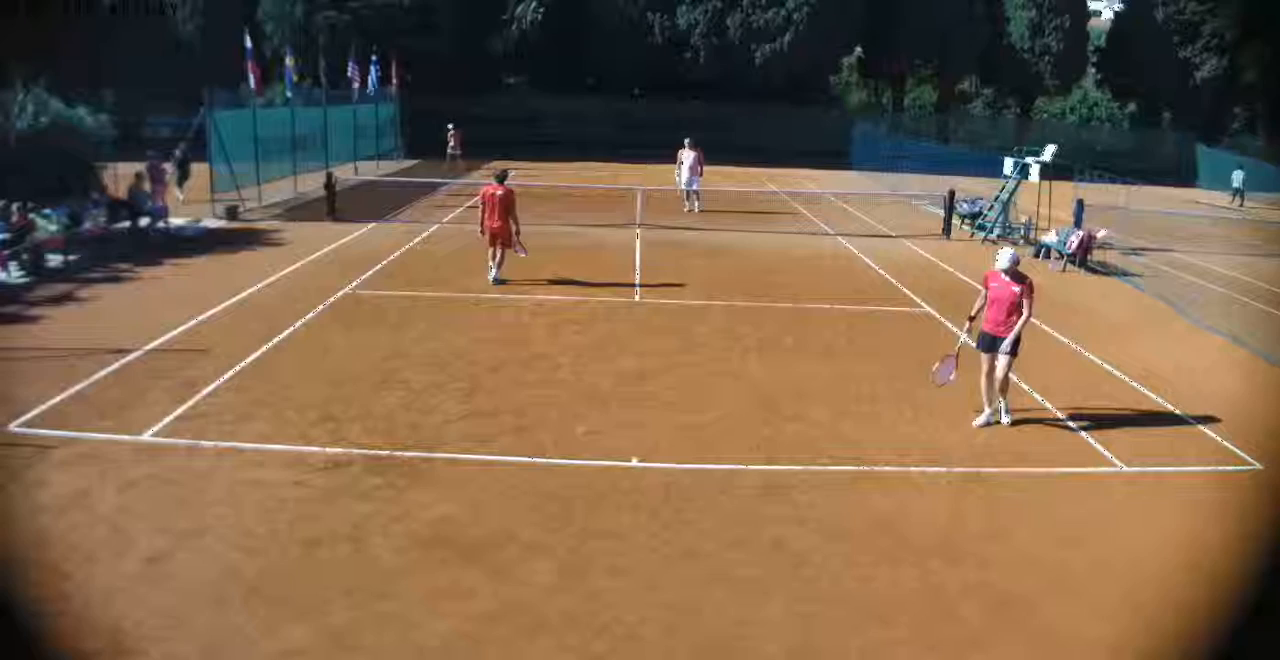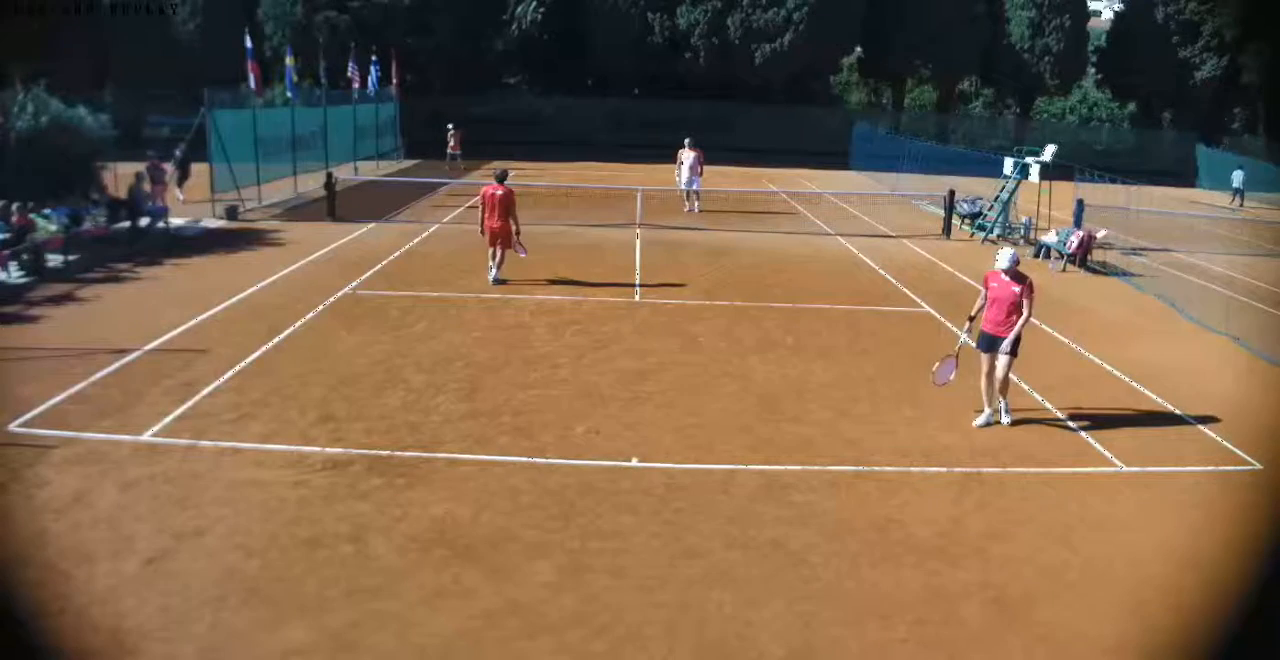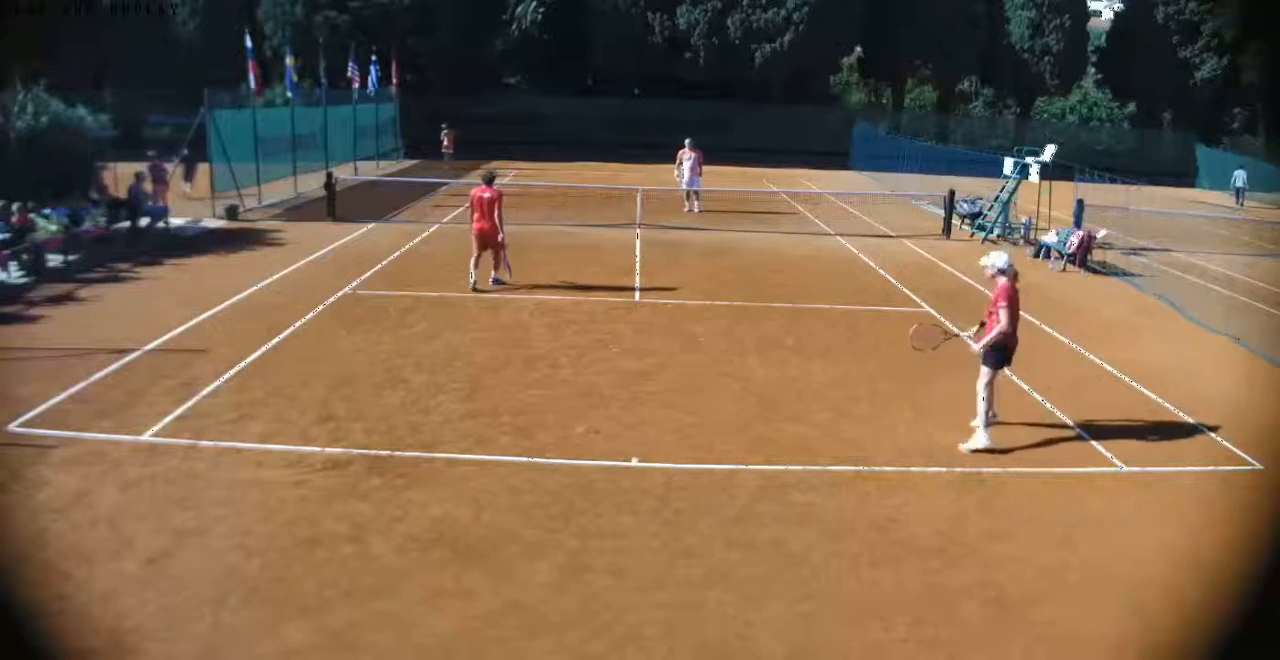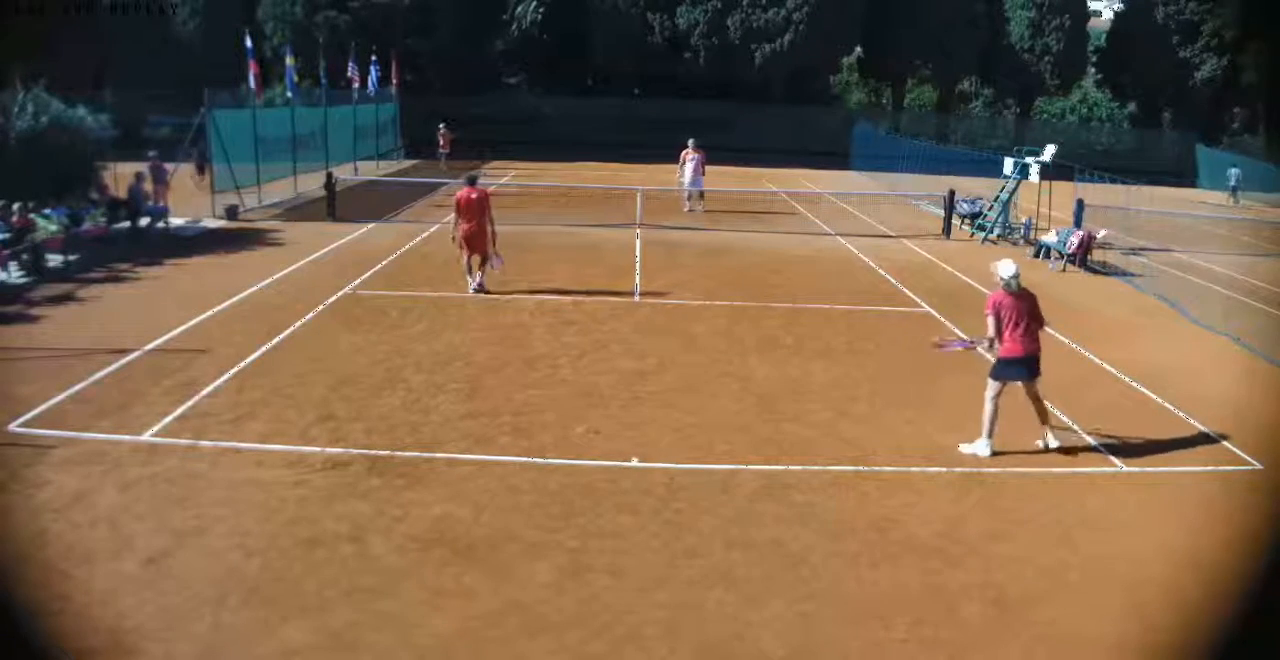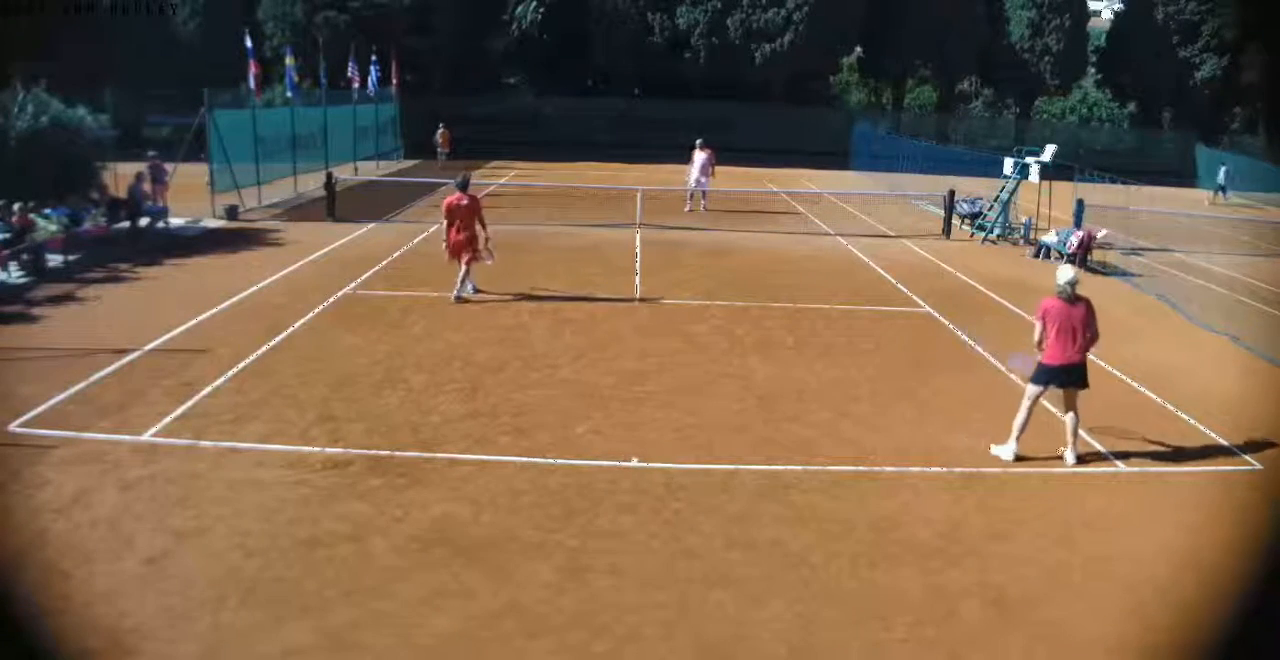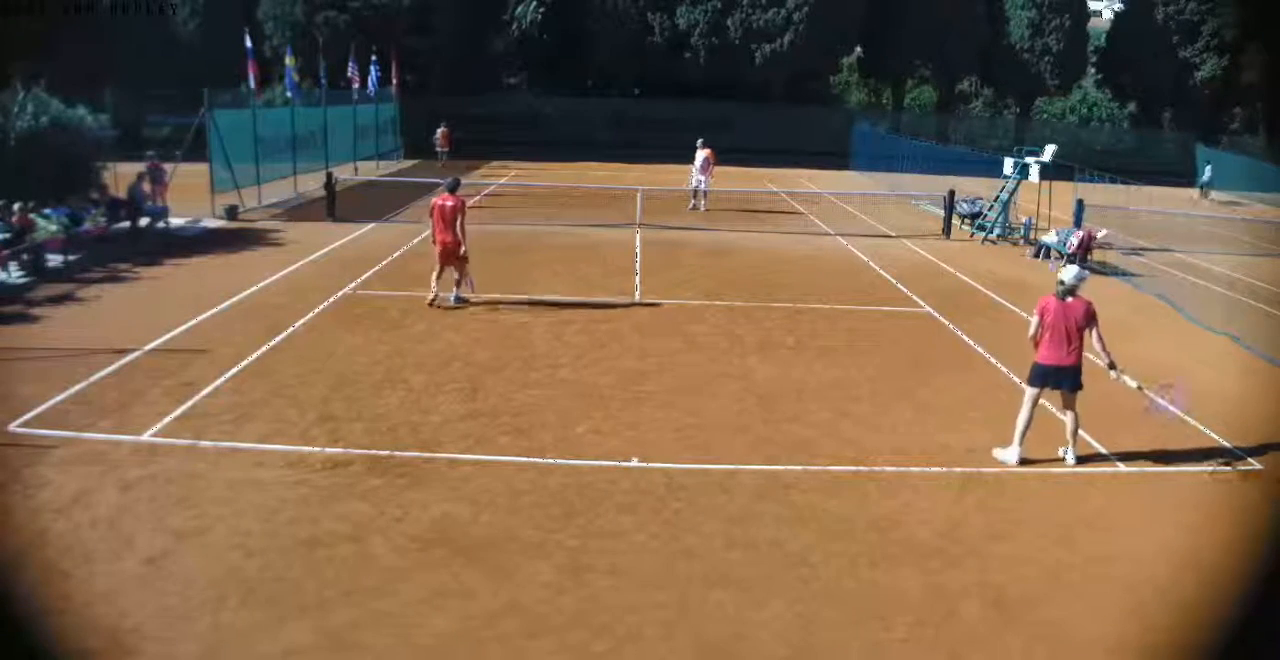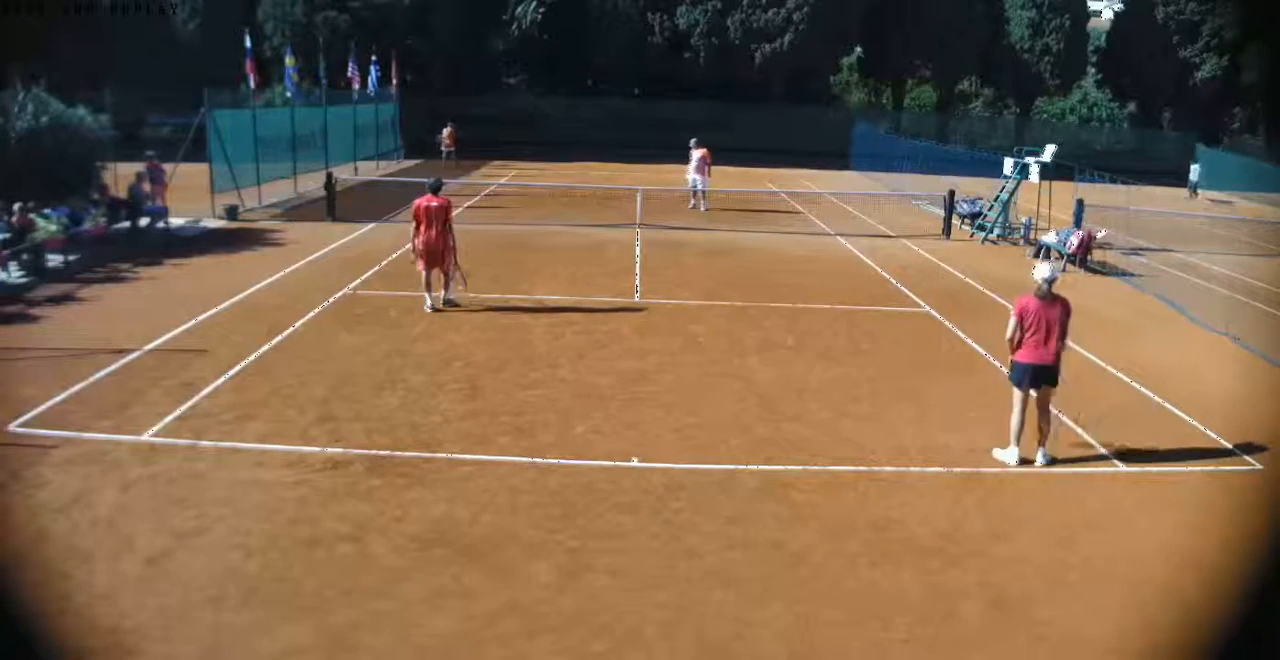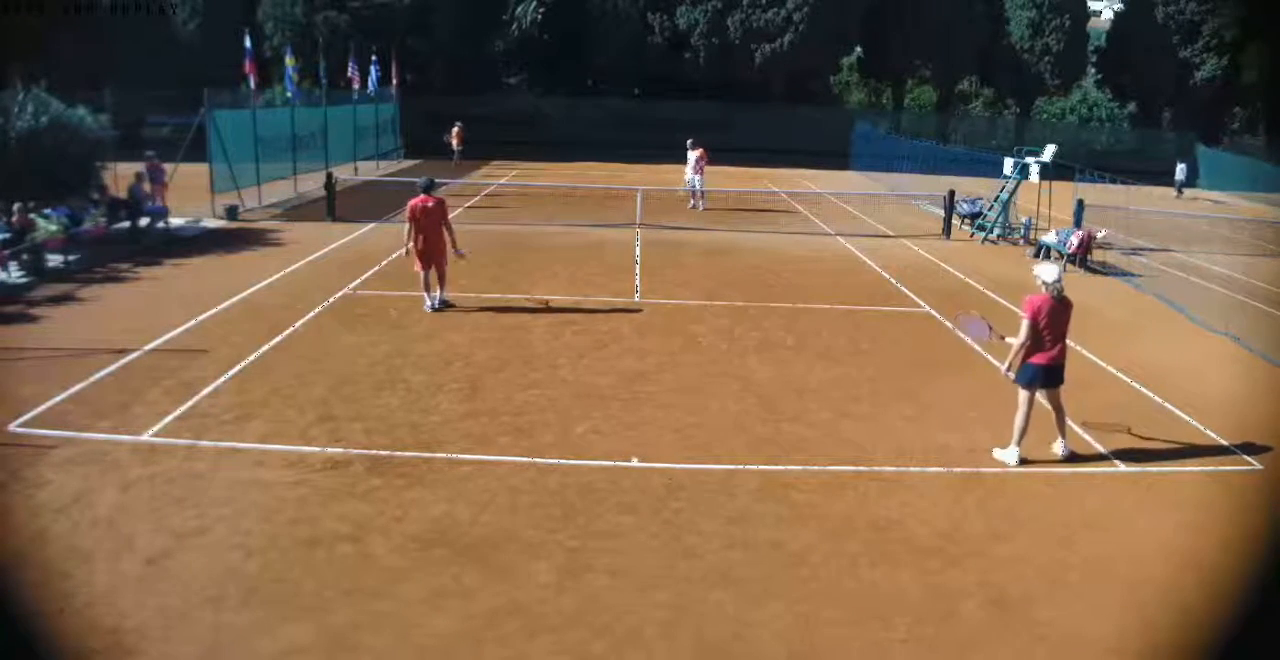
dt=0.5s
person 1, frame 1
left shoulder: (1025, 282)
right shoulder: (990, 276)
left elbow: (1026, 314)
left wrist: (1012, 337)
right wrist: (970, 320)
left hip: (1009, 336)
right hip: (988, 331)
left knee: (1001, 375)
right knee: (986, 372)
left ankle: (1002, 403)
right ankle: (988, 411)
person 1, frame 2
left shoulder: (1025, 282)
right shoulder: (990, 276)
left elbow: (1026, 314)
left wrist: (1011, 337)
right wrist: (970, 320)
left hip: (1009, 335)
right hip: (988, 331)
left knee: (1001, 376)
right knee: (986, 372)
left ankle: (1003, 403)
right ankle: (988, 412)
person 1, frame 3
left shoulder: (1003, 289)
right shoulder: (1007, 287)
left elbow: (1004, 325)
left wrist: (983, 342)
right wrist: (980, 327)
left hip: (999, 344)
right hip: (1006, 344)
left knee: (982, 386)
right knee: (987, 379)
left ankle: (982, 436)
right ankle: (988, 415)
person 1, frame 4
left shoulder: (994, 299)
right shoulder: (1029, 296)
left elbow: (992, 333)
right elbow: (1040, 324)
left wrist: (988, 342)
left hip: (1009, 355)
right hip: (1031, 353)
left knee: (991, 397)
right knee: (1033, 394)
left ankle: (984, 443)
right ankle: (1049, 437)
person 1, frame 5
left shoulder: (1046, 304)
right shoulder: (1085, 305)
left elbow: (1037, 338)
right elbow: (1094, 336)
left wrist: (1042, 352)
left hip: (1051, 363)
right hip: (1076, 364)
left knee: (1028, 402)
right knee: (1071, 407)
left ankle: (1011, 447)
right ankle: (1070, 451)
person 1, frame 6
left shoulder: (1046, 302)
right shoulder: (1086, 307)
left elbow: (1032, 334)
right elbow: (1096, 339)
right wrist: (1110, 365)
left hip: (1045, 362)
right hip: (1071, 365)
left knee: (1028, 405)
right knee: (1070, 409)
left ankle: (1014, 451)
right ankle: (1070, 452)
person 1, frame 7
left shoulder: (1023, 302)
right shoulder: (1064, 305)
left elbow: (1010, 336)
right elbow: (1063, 339)
left wrist: (1013, 353)
left hip: (1025, 361)
right hip: (1050, 363)
left knee: (1019, 407)
right knee: (1044, 408)
left ankle: (1013, 451)
right ankle: (1041, 452)
person 1, frame 8
left shoulder: (1033, 302)
right shoulder: (1066, 303)
left elbow: (1024, 339)
left wrist: (1008, 361)
right wrist: (1015, 340)
left hip: (1035, 362)
right hip: (1056, 362)
left knee: (1024, 407)
right knee: (1056, 404)
left ankle: (1013, 452)
right ankle: (1062, 445)
